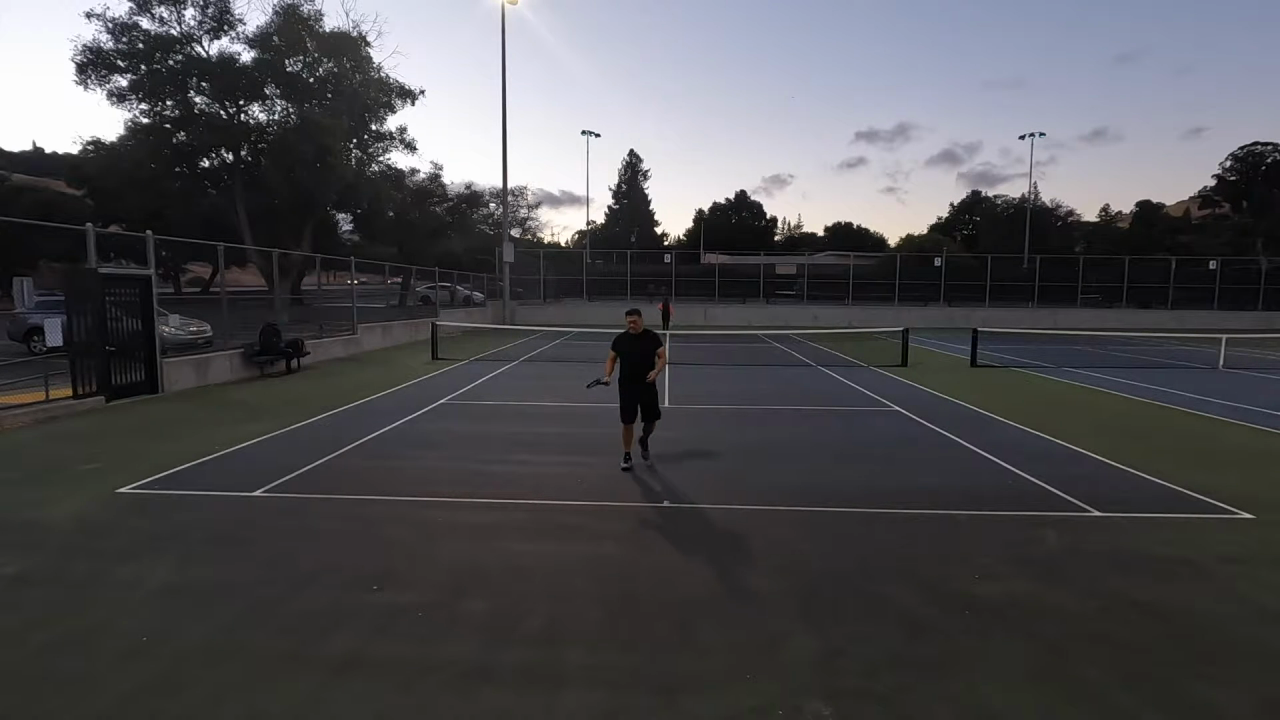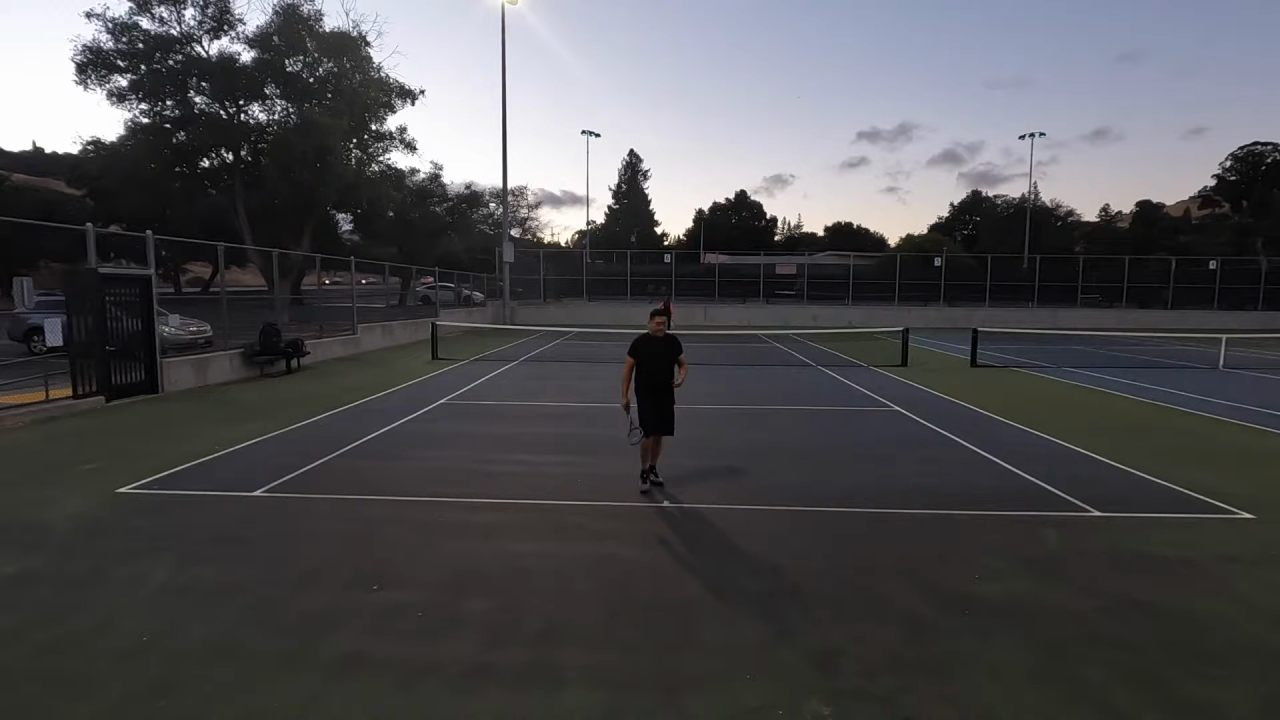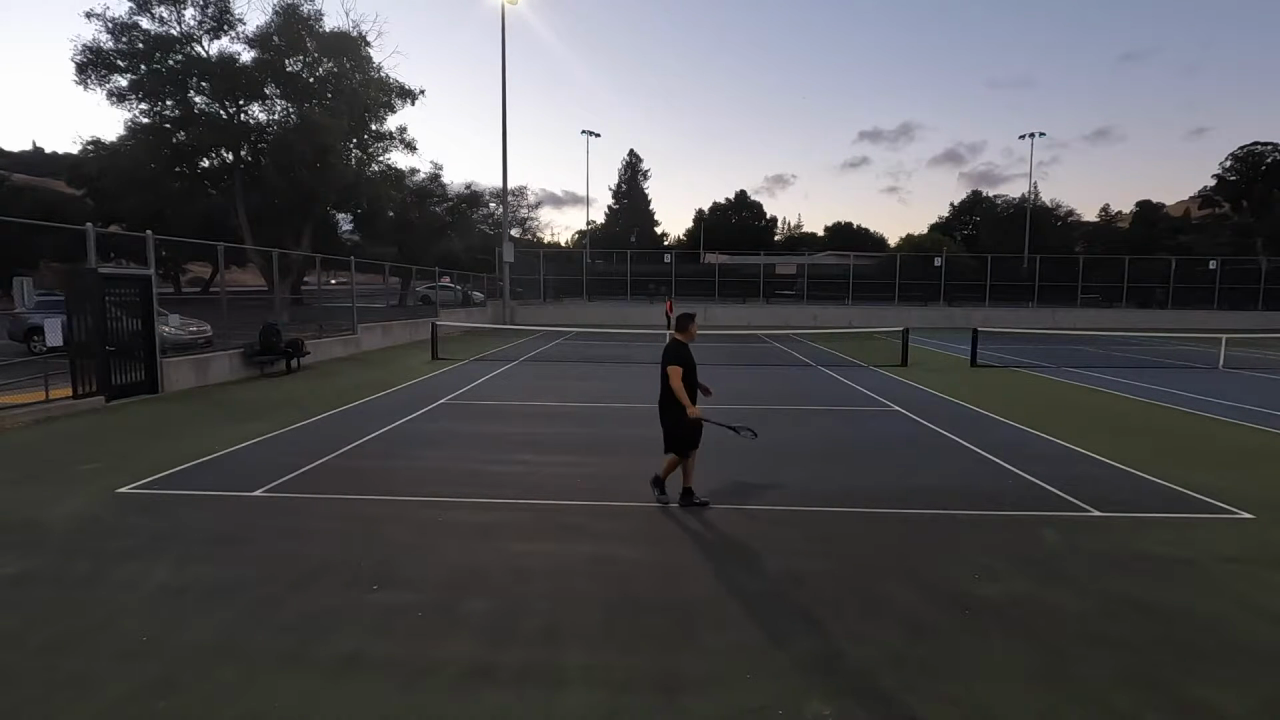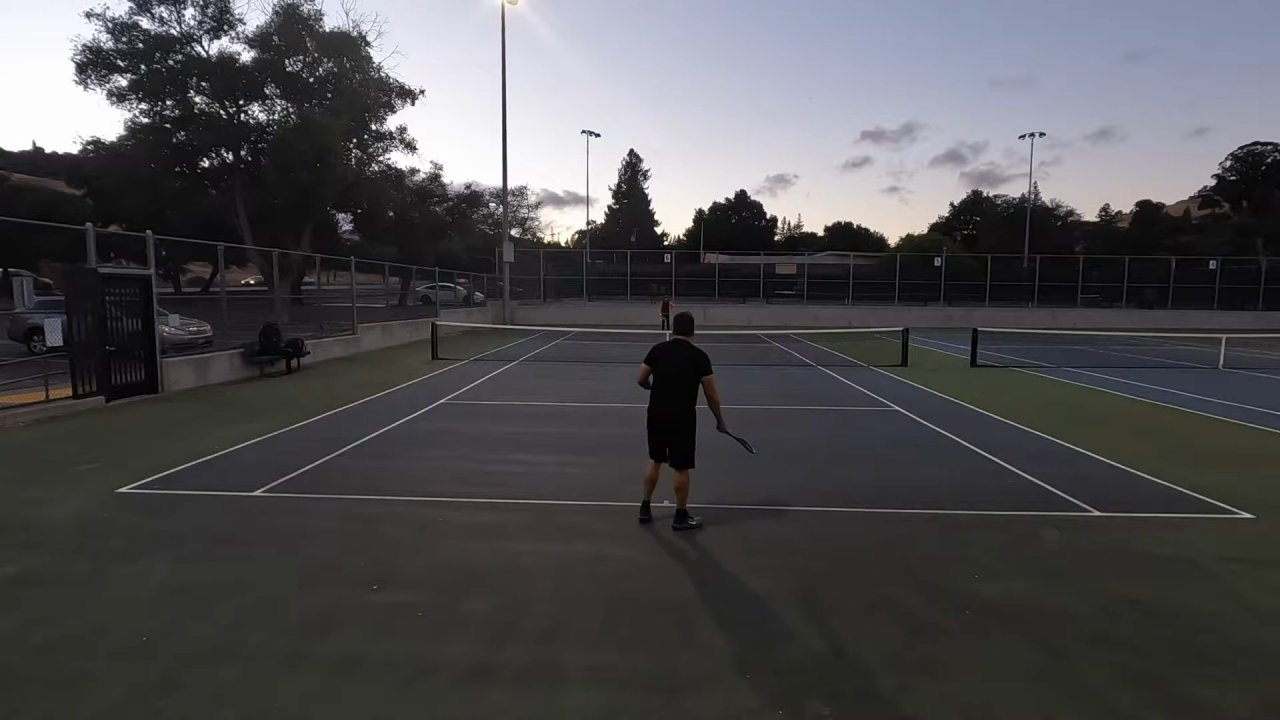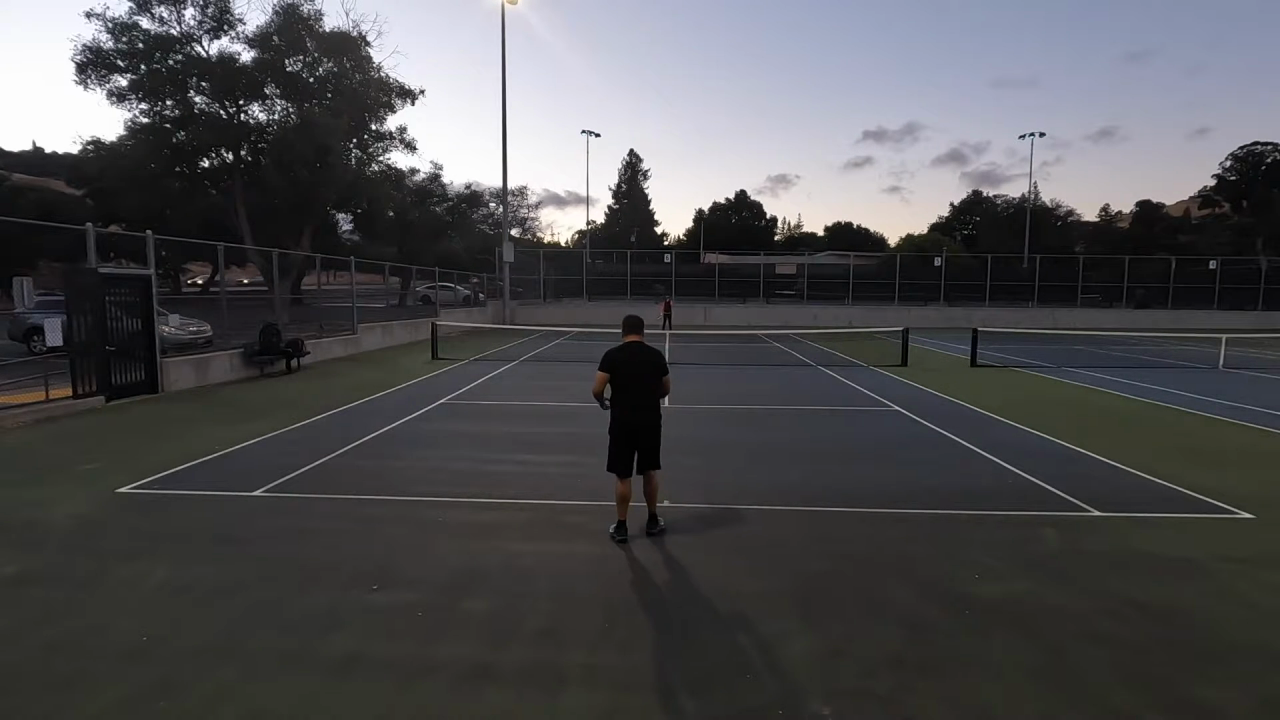
dt=0.7s
person 1, frame 1
left shoulder: (652, 337)
right shoulder: (620, 339)
left elbow: (662, 358)
right elbow: (611, 359)
left wrist: (656, 371)
right wrist: (607, 375)
left hip: (647, 386)
right hip: (626, 387)
left knee: (651, 420)
right knee: (627, 422)
left ankle: (644, 439)
right ankle: (627, 455)
person 1, frame 2
left shoulder: (673, 341)
right shoulder: (639, 343)
left elbow: (682, 364)
right elbow: (628, 369)
left wrist: (681, 377)
right wrist: (625, 395)
left hip: (666, 396)
right hip: (645, 396)
left knee: (659, 435)
right knee: (648, 434)
left ankle: (652, 470)
right ankle: (644, 473)
person 1, frame 3
left shoulder: (681, 347)
right shoulder: (675, 350)
right elbow: (675, 382)
left wrist: (699, 385)
right wrist: (689, 407)
left hip: (684, 409)
right hip: (674, 411)
left knee: (690, 449)
right knee: (680, 452)
left ankle: (687, 494)
right ankle: (659, 481)
person 1, frame 4
left shoulder: (657, 350)
right shoulder: (699, 356)
left elbow: (641, 380)
right elbow: (711, 394)
right wrist: (720, 420)
left hip: (656, 414)
right hip: (683, 418)
left knee: (654, 461)
right knee: (681, 468)
left ankle: (645, 507)
right ankle: (681, 517)
person 1, frame 5
left shoulder: (612, 356)
right shoulder: (656, 355)
left elbow: (597, 390)
right elbow: (665, 390)
left wrist: (603, 402)
left hip: (622, 422)
right hip: (651, 421)
left knee: (622, 477)
right knee: (650, 471)
left ankle: (621, 527)
right ankle: (653, 520)
